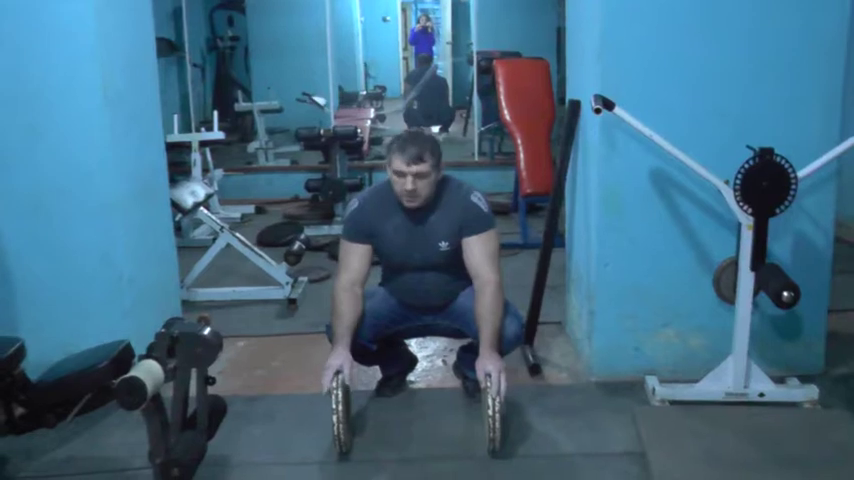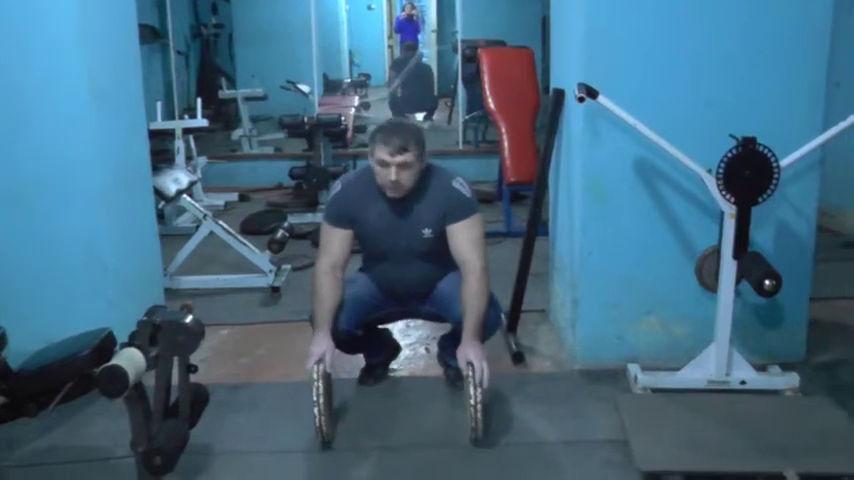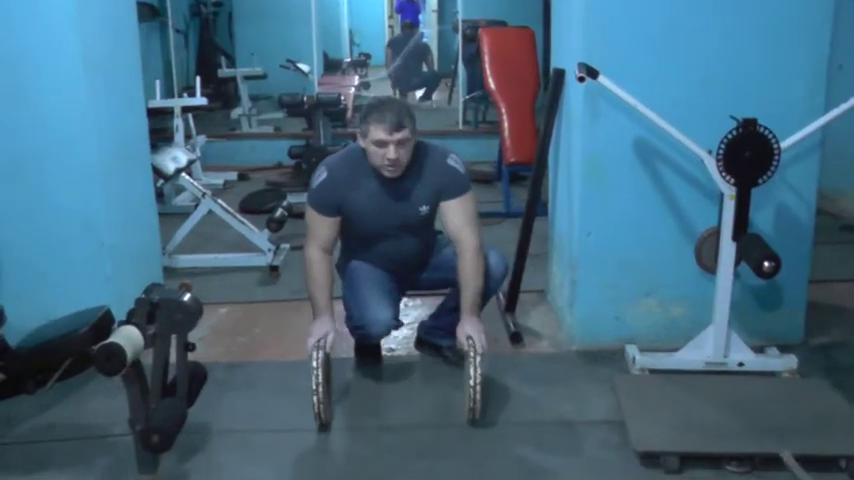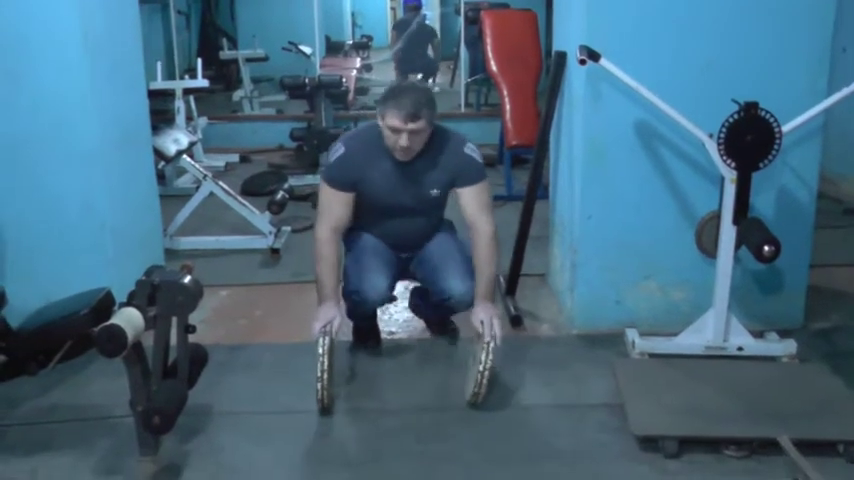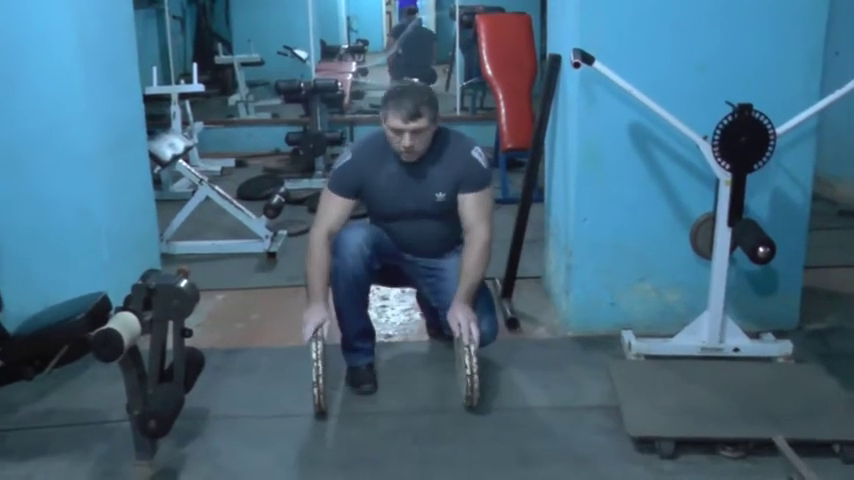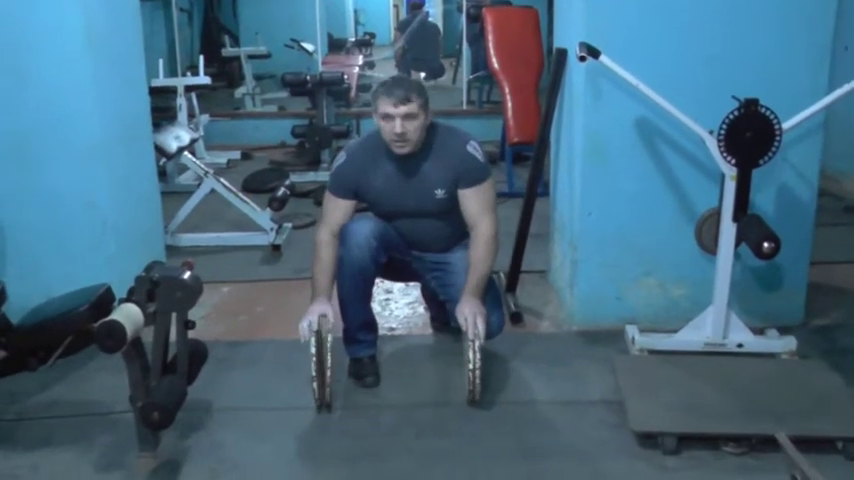
dt=0.7s
person 1, frame 1
left shoulder: (468, 203)
right shoulder: (364, 207)
left elbow: (487, 279)
right elbow: (349, 282)
left wrist: (488, 350)
right wrist: (340, 347)
left hip: (458, 298)
right hip: (397, 301)
left knee: (509, 331)
right knee: (344, 331)
left ankle: (468, 365)
right ankle: (396, 364)
person 1, frame 2
left shoulder: (451, 190)
right shoulder: (347, 192)
left elbow: (474, 266)
right elbow: (329, 267)
left wrist: (470, 339)
right wrist: (322, 333)
left hip: (439, 283)
right hip: (378, 286)
left knee: (486, 316)
right knee: (332, 320)
left ankle: (451, 354)
right ankle: (380, 351)
person 1, frame 3
left shoulder: (443, 165)
right shoulder: (332, 176)
left elbow: (467, 242)
right elbow: (317, 250)
left wrist: (469, 315)
right wrist: (323, 315)
left hip: (425, 256)
right hip: (366, 264)
left knee: (493, 265)
right knee: (378, 322)
left ankle: (435, 335)
right ankle: (365, 334)
person 1, frame 4
left shoulder: (459, 152)
right shoulder: (349, 151)
left elbow: (482, 226)
right elbow: (328, 230)
left wrist: (484, 301)
right wrist: (329, 301)
left hip: (430, 238)
right hip: (370, 238)
left knee: (461, 293)
right knee: (372, 291)
left ankle: (429, 307)
right ankle: (362, 321)
person 1, frame 5
left shoulder: (466, 156)
right shoulder: (358, 158)
left elbow: (479, 233)
right elbow: (322, 233)
left wrist: (461, 302)
right wrist: (316, 303)
left hip: (443, 257)
right hip: (388, 255)
left knee: (480, 330)
right knee: (350, 242)
left ankle: (433, 304)
right ankle: (358, 356)
person 1, frame 6
left shoulder: (462, 150)
right shoulder: (354, 159)
left elbow: (484, 227)
right elbow: (328, 231)
left wrist: (471, 296)
right wrist: (320, 298)
left hip: (448, 253)
right hip: (393, 250)
left knee: (486, 324)
right knee: (356, 233)
left ankle: (438, 299)
right ankle: (361, 348)
